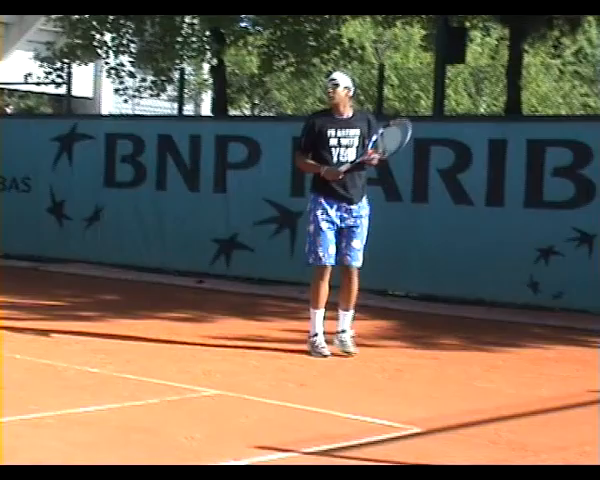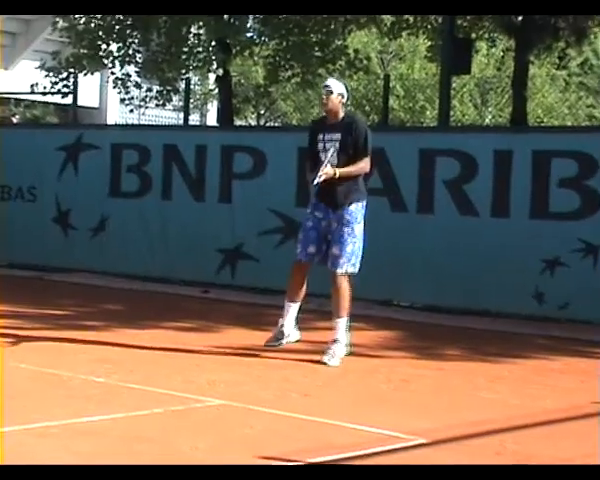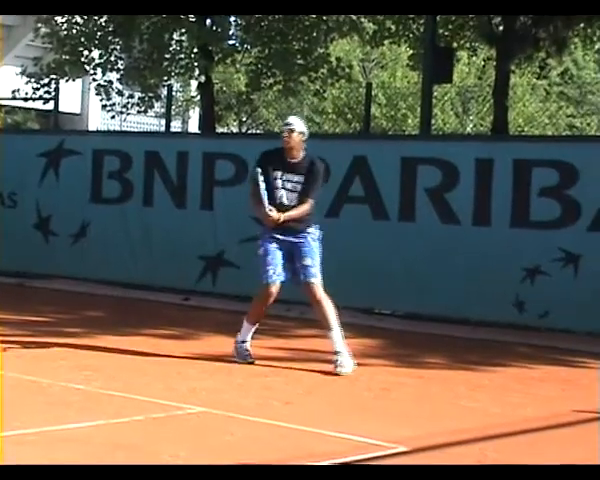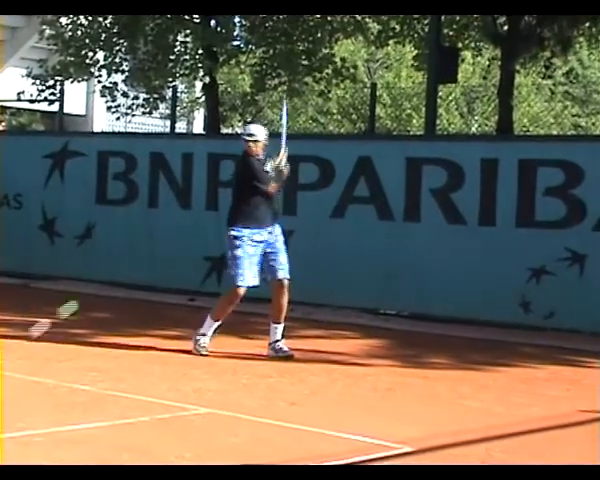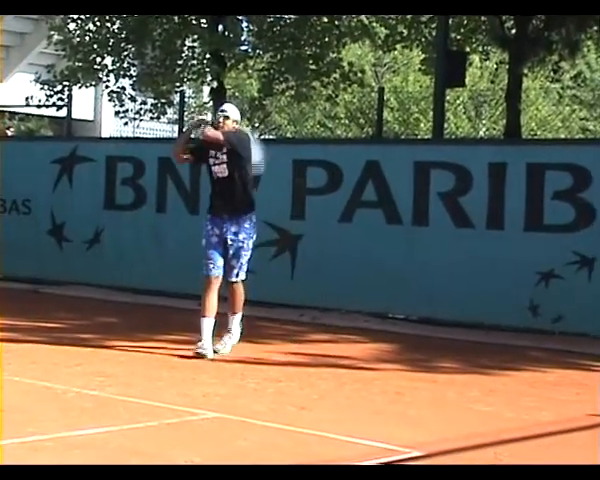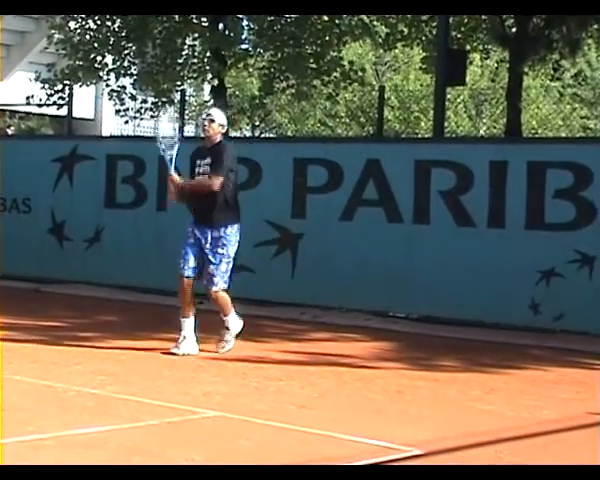
dt=0.5s
person 1, frame 1
left shoulder: (366, 122)
right shoulder: (315, 121)
left elbow: (373, 155)
right elbow: (300, 159)
left wrist: (373, 158)
right wrist: (320, 171)
left hip: (356, 204)
right hip: (323, 201)
left knee: (351, 269)
right knee: (321, 268)
left ankle: (345, 330)
right ankle: (316, 334)
person 1, frame 2
left shoulder: (356, 125)
right shoulder: (316, 127)
left elbow: (365, 165)
left wrist: (336, 172)
right wrist: (313, 175)
left hip: (349, 207)
right hip: (320, 205)
left knee: (339, 274)
right knee: (300, 265)
left ankle: (339, 340)
right ankle: (287, 327)
person 1, frame 3
left shoulder: (314, 166)
right shoulder: (267, 158)
left elbow: (307, 204)
right elbow: (255, 194)
left wrist: (284, 215)
right wrist: (266, 215)
left hip: (304, 234)
right hip: (273, 235)
left knee: (315, 290)
right knee: (270, 290)
left ankle: (342, 352)
right ankle: (243, 341)
person 1, frame 4
left shoulder: (263, 158)
right shoulder: (248, 163)
right elbow: (271, 189)
left wrist: (280, 166)
right wrist: (281, 173)
left hip: (270, 230)
right hip: (244, 233)
left knee: (281, 284)
right knee: (238, 291)
left ankle: (275, 341)
right ankle: (203, 334)
person 1, frame 5
left shoulder: (242, 139)
right shoulder: (209, 145)
left elbow: (211, 135)
right elbow: (179, 154)
left wrist: (204, 127)
right wrist: (193, 127)
left hip: (241, 220)
right hip: (215, 219)
left knee: (235, 279)
right knee: (212, 280)
left ankle: (233, 329)
right ankle: (205, 341)
person 1, frame 6
left shoulder: (224, 150)
right shoulder: (197, 153)
left elbow: (214, 184)
left wrist: (182, 183)
right wrist: (179, 191)
left hip: (224, 228)
right hip: (198, 226)
left knee: (215, 289)
right knee: (185, 282)
left ankle: (232, 323)
right ankle: (188, 339)
